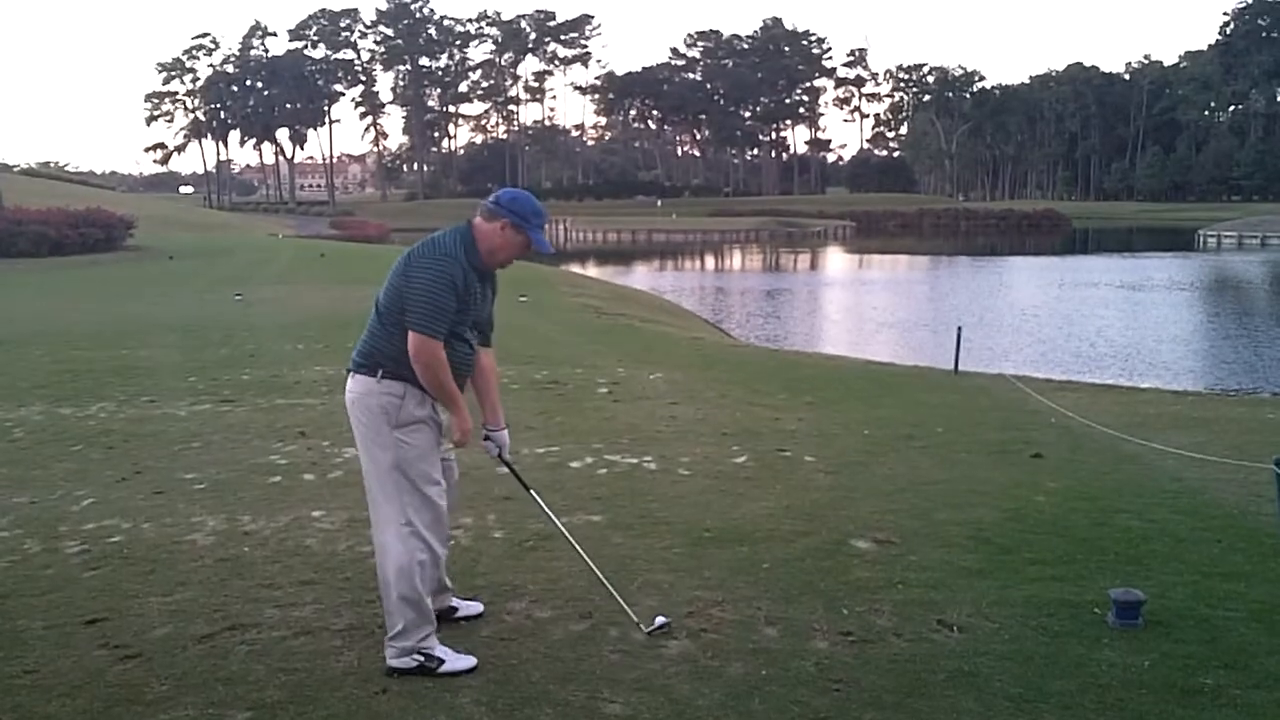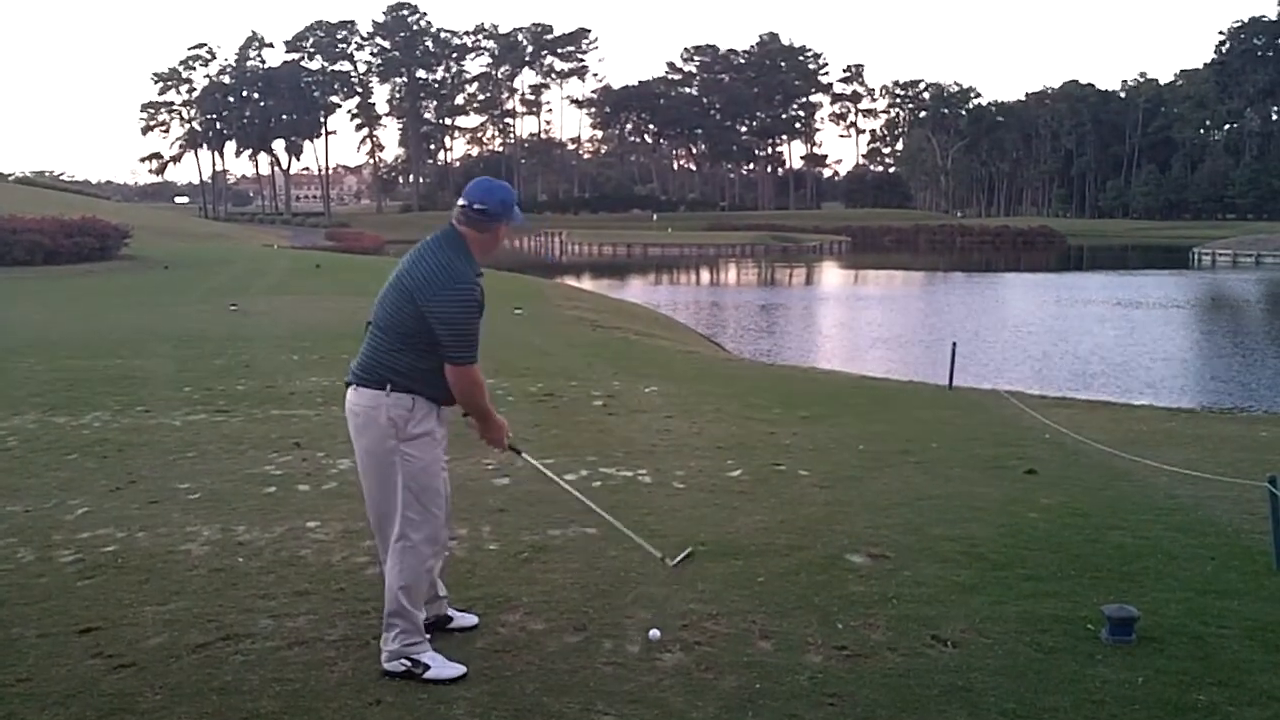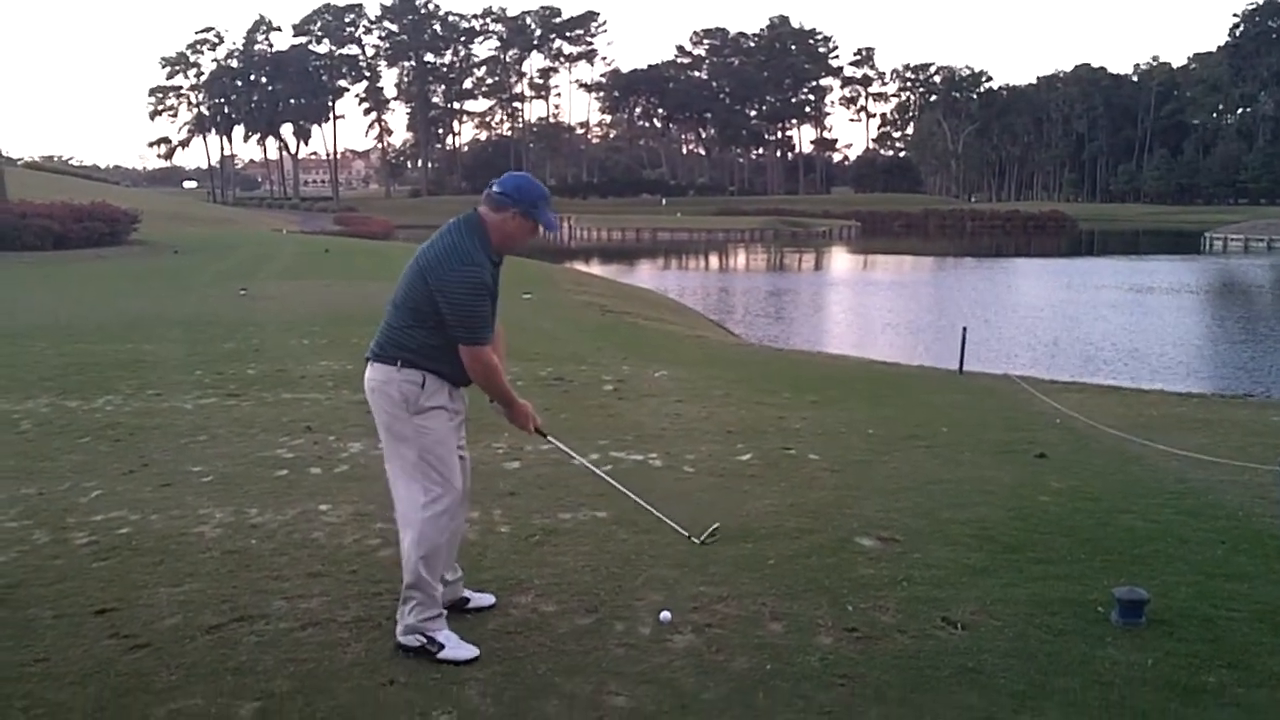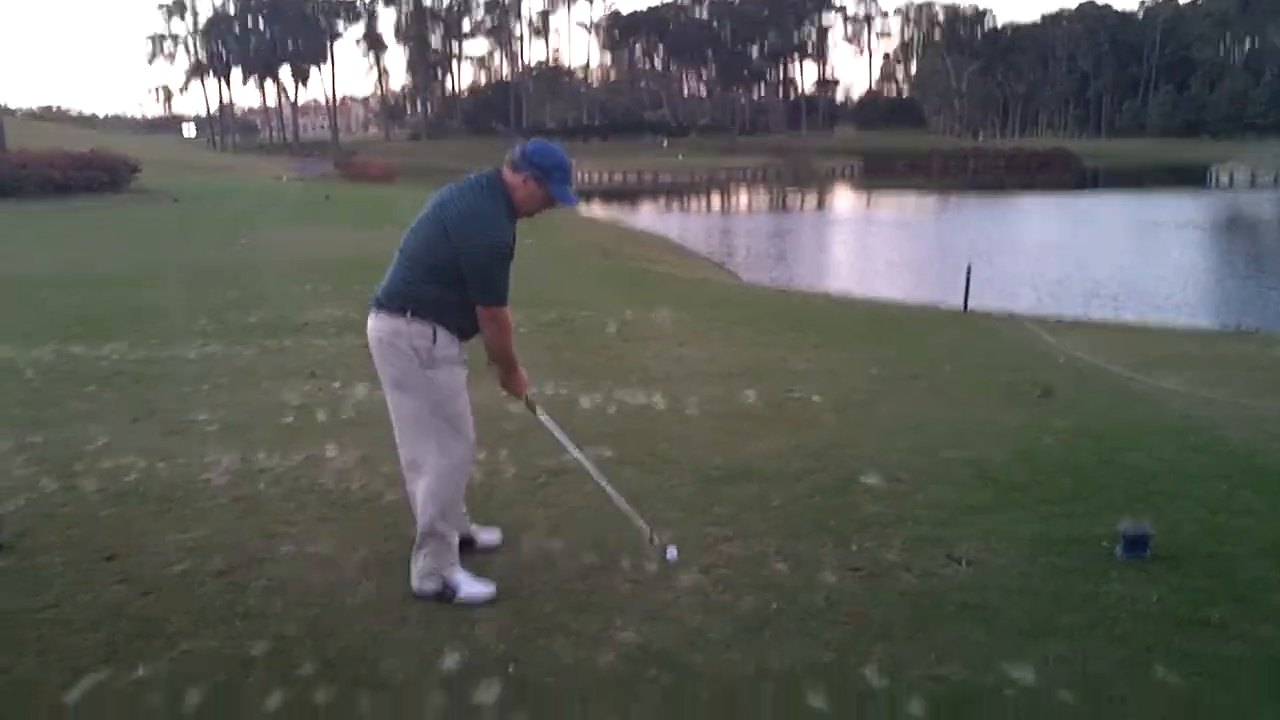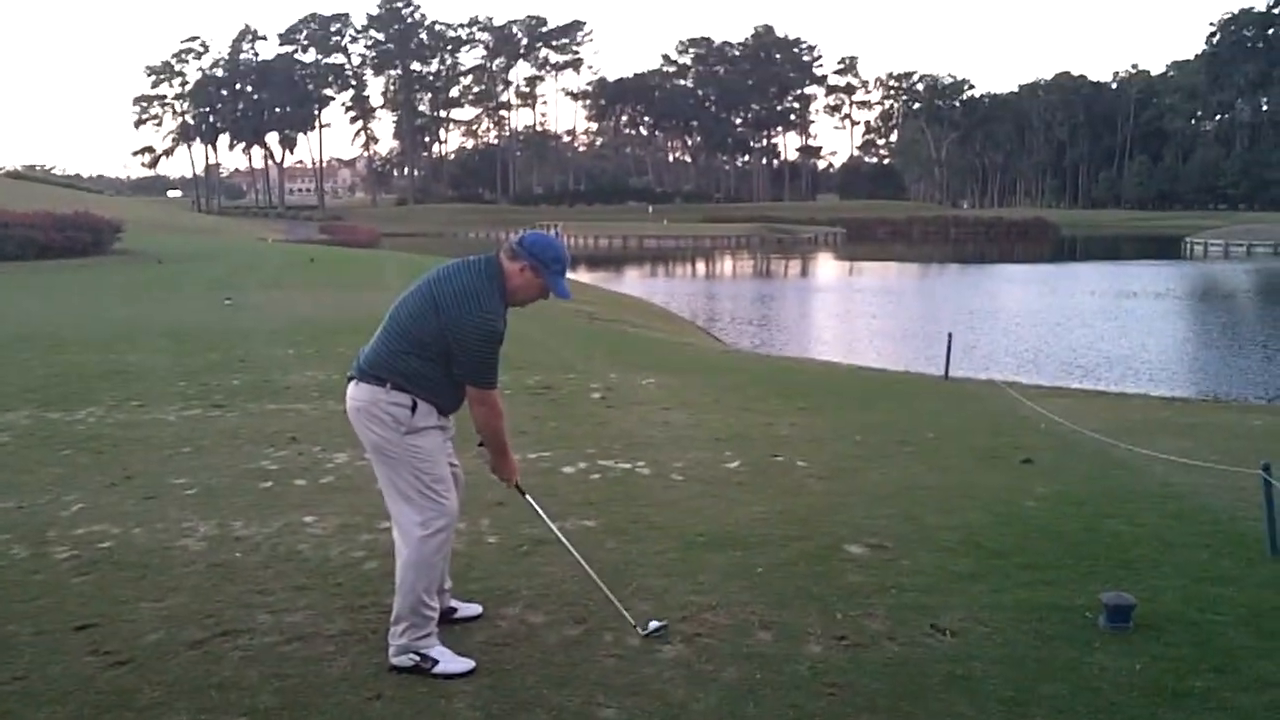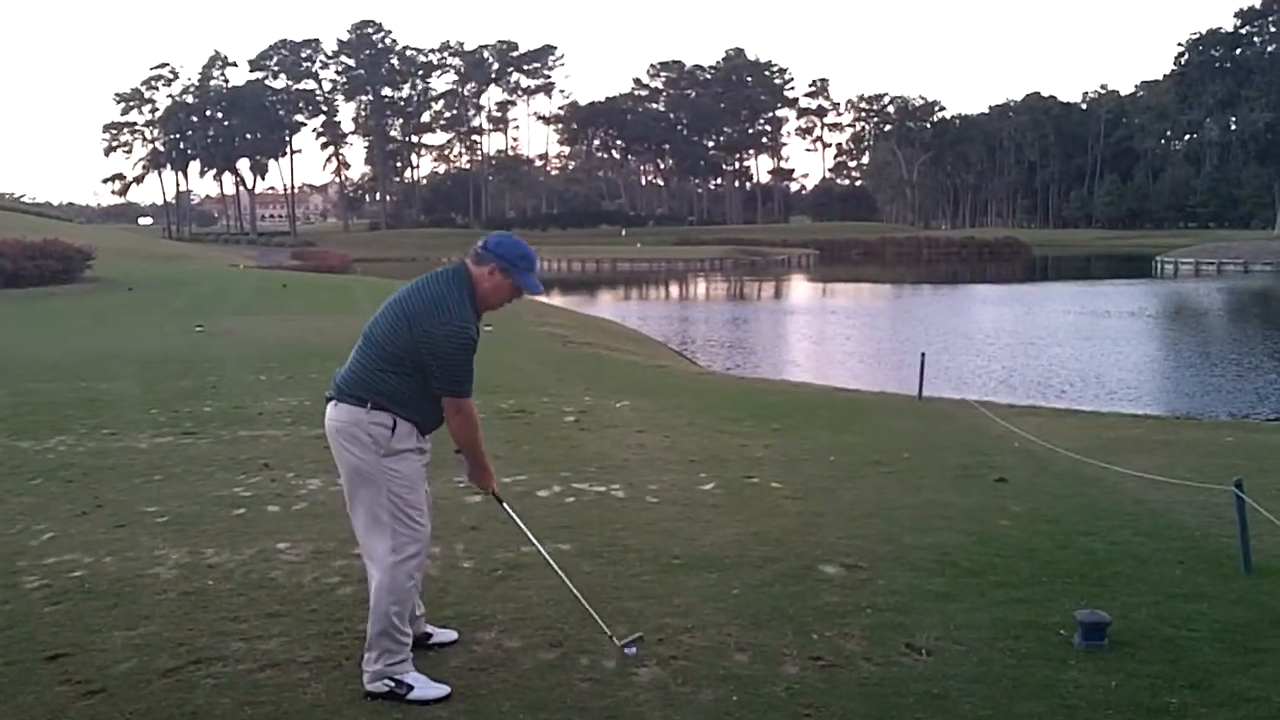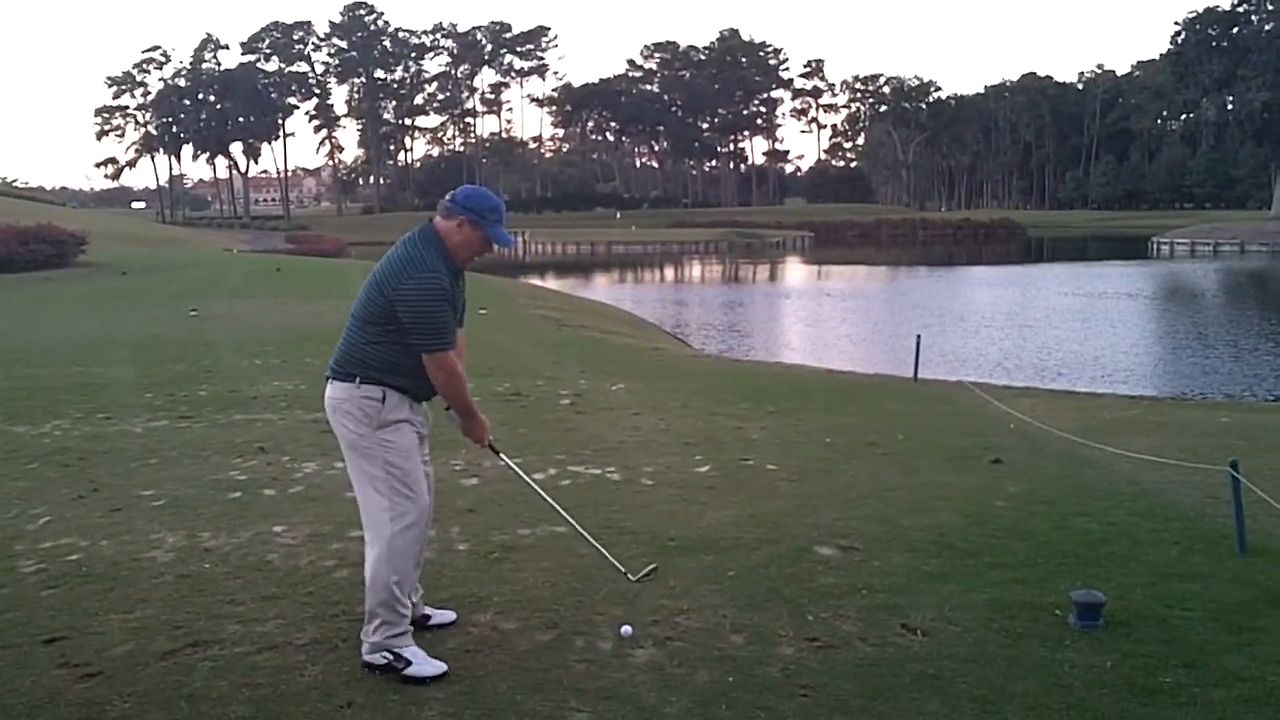
dt=0.7s
person 1, frame 1
left shoulder: (479, 269)
right shoulder: (440, 260)
left elbow: (479, 348)
right elbow: (424, 348)
left wrist: (496, 421)
right wrist: (458, 412)
left hip: (415, 395)
right hip: (388, 394)
left knee: (434, 502)
right knee: (411, 517)
left ankle: (433, 598)
right ankle: (411, 646)
person 1, frame 2
left shoulder: (438, 251)
right shoulder: (456, 282)
right elbow: (462, 372)
left wrist: (479, 413)
right wrist: (489, 421)
left hip: (400, 399)
right hip: (394, 407)
left knee: (430, 512)
right knee: (413, 526)
left ankle: (429, 606)
right ankle: (403, 649)
person 1, frame 3
left shoulder: (472, 242)
right shoulder: (464, 263)
left elbow: (487, 328)
right elbow: (476, 356)
left wrist: (504, 390)
right wrist: (512, 404)
left hip: (431, 380)
right hip: (408, 383)
left knee: (451, 488)
right knee: (434, 497)
left ankle: (445, 588)
right ankle: (420, 624)
person 1, frame 4
left shoulder: (478, 191)
right shoulder: (487, 225)
right elbow: (493, 317)
right wrist: (511, 372)
left hip: (412, 324)
right hip: (415, 334)
left knee: (448, 437)
right knee: (447, 447)
left ankle: (452, 528)
right ankle: (434, 570)
person 1, frame 5
left shoulder: (474, 273)
right shoulder: (480, 308)
right elbow: (483, 400)
right wrist: (502, 457)
left hip: (400, 396)
right hip: (392, 404)
left knee: (445, 489)
right knee: (431, 515)
left ankle: (435, 600)
right ankle: (412, 644)
person 1, frame 6
left shoulder: (444, 286)
right shoulder: (452, 317)
right elbow: (458, 409)
left wrist: (471, 458)
right wrist: (480, 467)
left hip: (370, 416)
right hip: (373, 425)
left knee: (404, 534)
right knee: (400, 542)
left ankle: (409, 626)
right ankle: (387, 671)
person 1, frame 7
left shoulder: (438, 257)
right shoulder: (422, 272)
left elbow: (453, 337)
right elbow: (439, 362)
left wrist: (462, 402)
right wrist: (471, 416)
left hip: (396, 397)
right hip: (369, 400)
left knee: (415, 507)
right knee: (400, 513)
left ankle: (406, 605)
right ankle: (386, 640)
